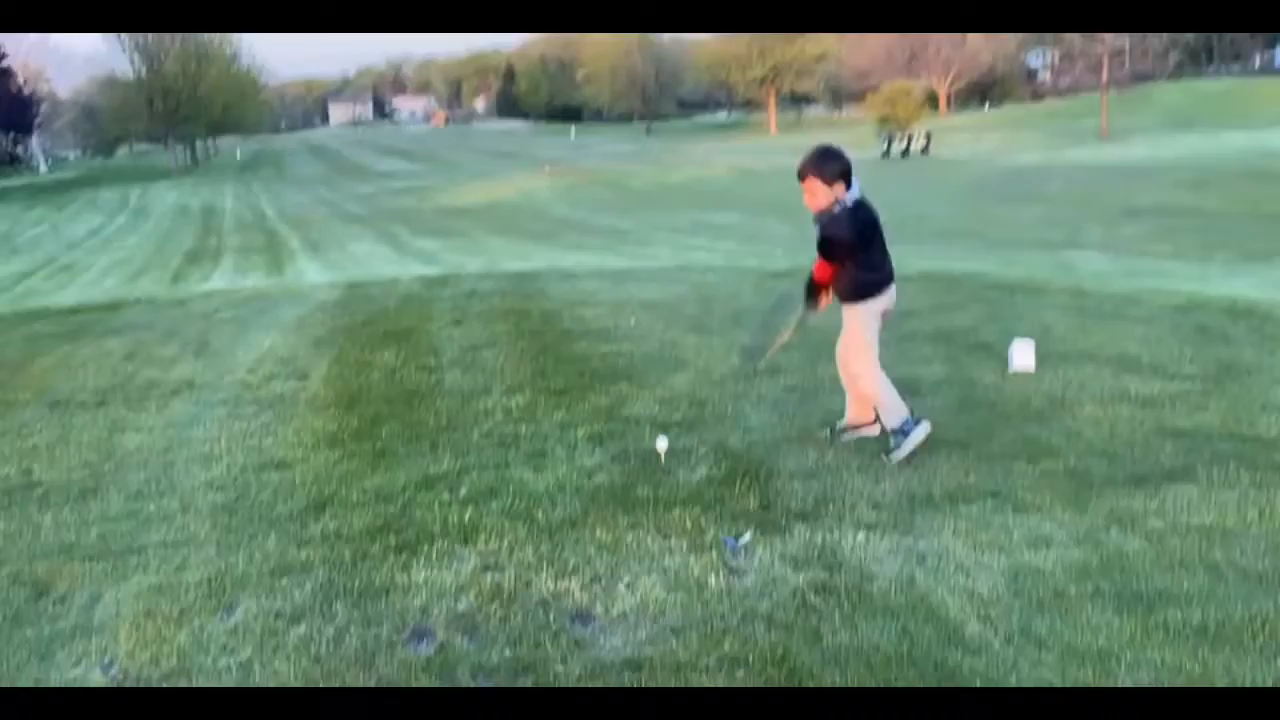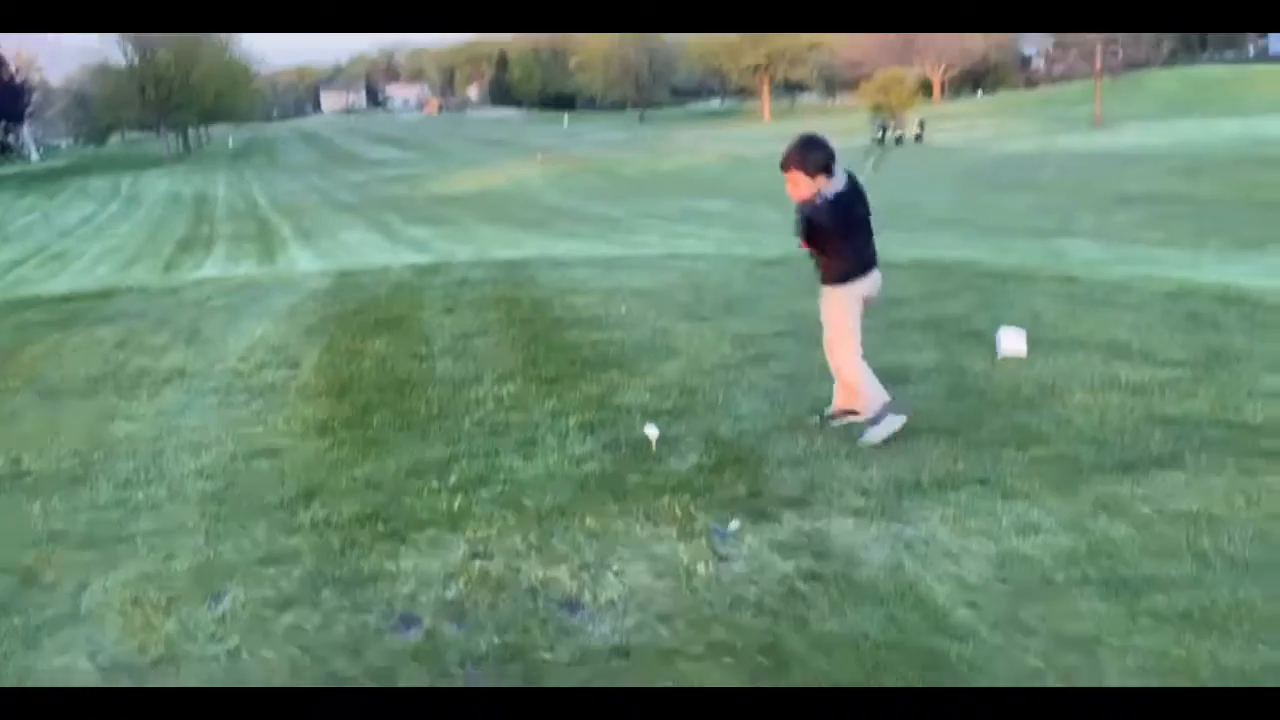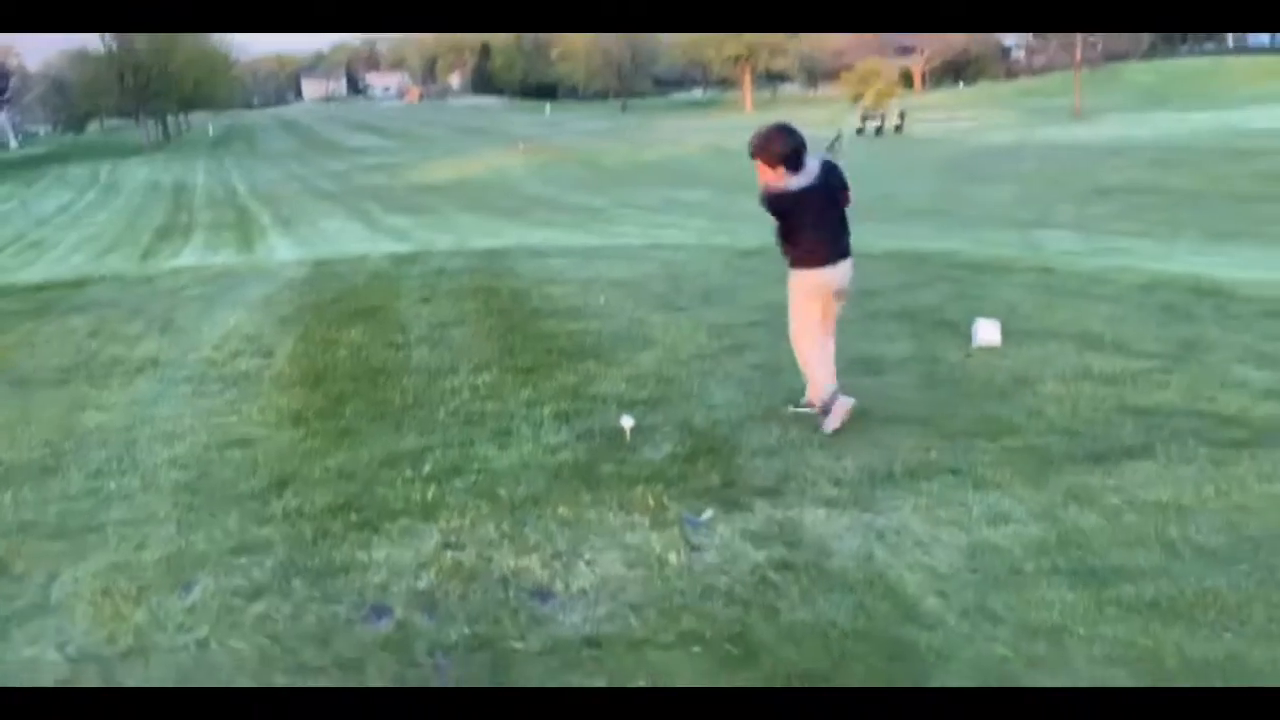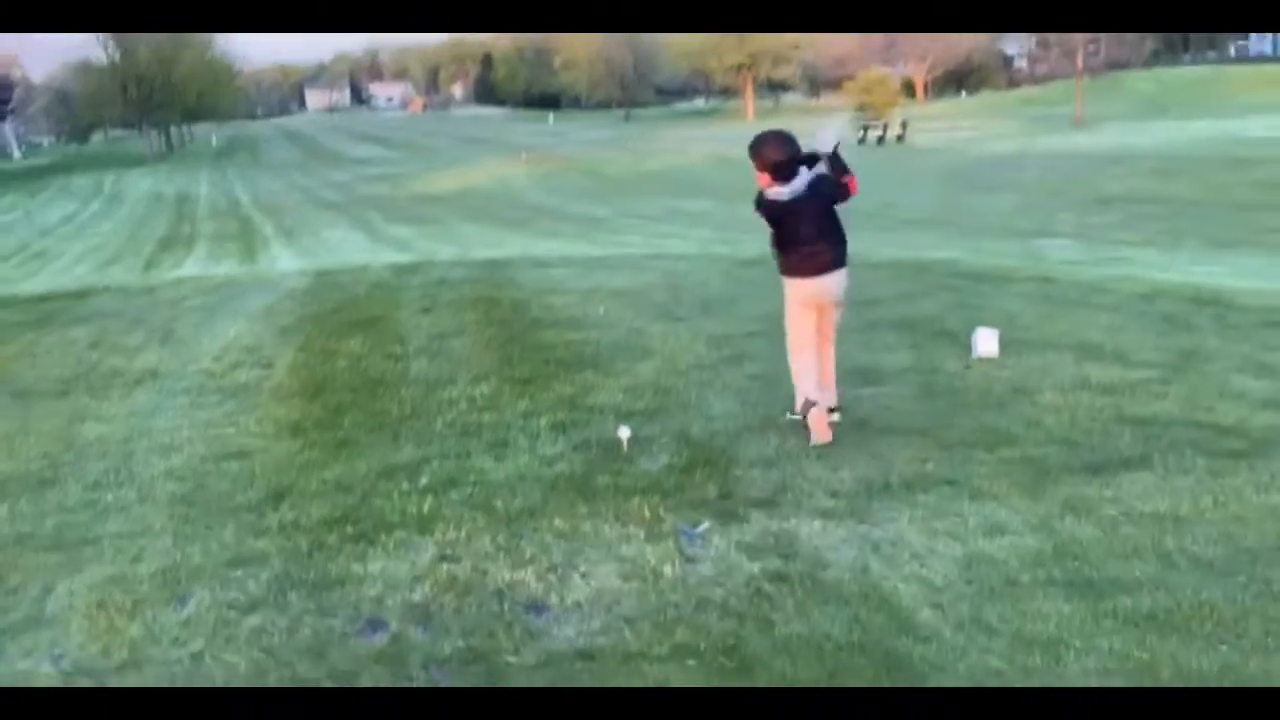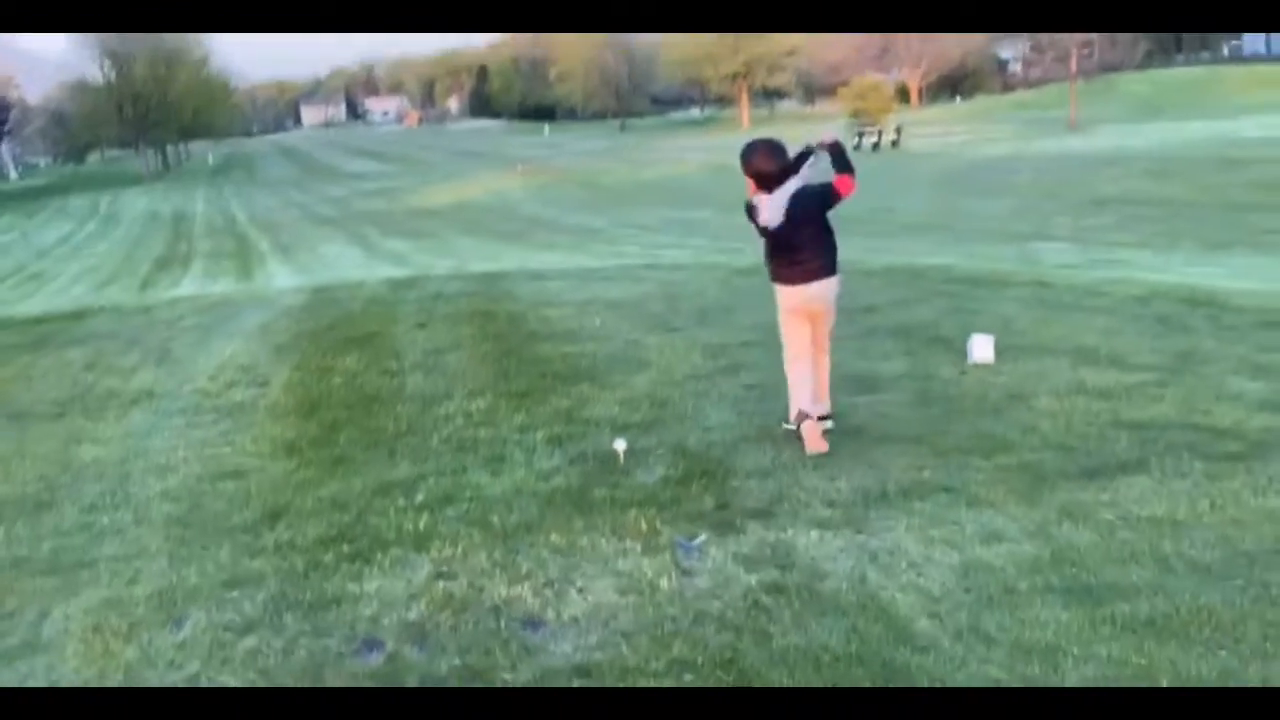
dt=0.1s
person 1, frame 1
left shoulder: (835, 227)
right shoulder: (855, 206)
left elbow: (824, 266)
left wrist: (815, 293)
right wrist: (826, 289)
left hip: (862, 300)
right hip: (879, 290)
left knee: (863, 366)
right knee: (847, 356)
left ankle: (904, 423)
right ankle: (860, 417)
person 1, frame 2
left shoulder: (815, 215)
right shoulder: (849, 185)
left elbow: (809, 241)
left hip: (842, 285)
right hip: (865, 275)
left knee: (844, 351)
right knee: (838, 343)
left ankle: (880, 410)
right ankle: (847, 404)
person 1, frame 3
left shoulder: (775, 200)
right shoulder: (828, 174)
right elbow: (844, 198)
left hip: (807, 274)
right hip: (841, 265)
left knee: (805, 337)
right knee: (824, 332)
left ankle: (828, 395)
right ankle: (822, 395)
person 1, frame 4
left shoulder: (767, 204)
right shoulder: (824, 184)
right elbow: (850, 184)
left wrist: (814, 157)
right wrist: (831, 155)
left hip: (801, 283)
right hip: (835, 275)
left knee: (801, 347)
right knee: (825, 341)
left ankle: (811, 404)
right ankle: (825, 402)
person 1, frame 5
left shoulder: (754, 210)
right shoulder: (811, 198)
left elbow: (782, 182)
right elbow: (847, 180)
left wrist: (809, 151)
right wrist: (833, 147)
left hip: (790, 291)
right hip: (825, 284)
left knee: (796, 357)
right knee: (819, 350)
left ankle: (804, 415)
right ankle: (820, 411)
